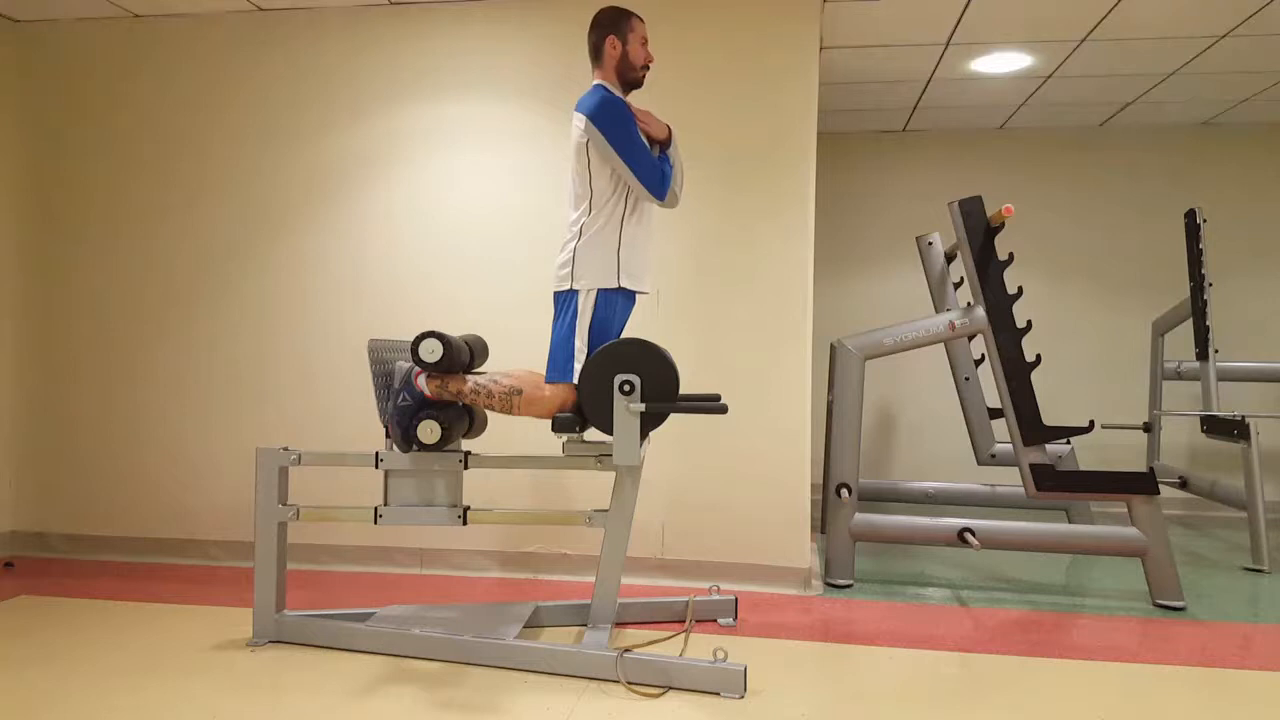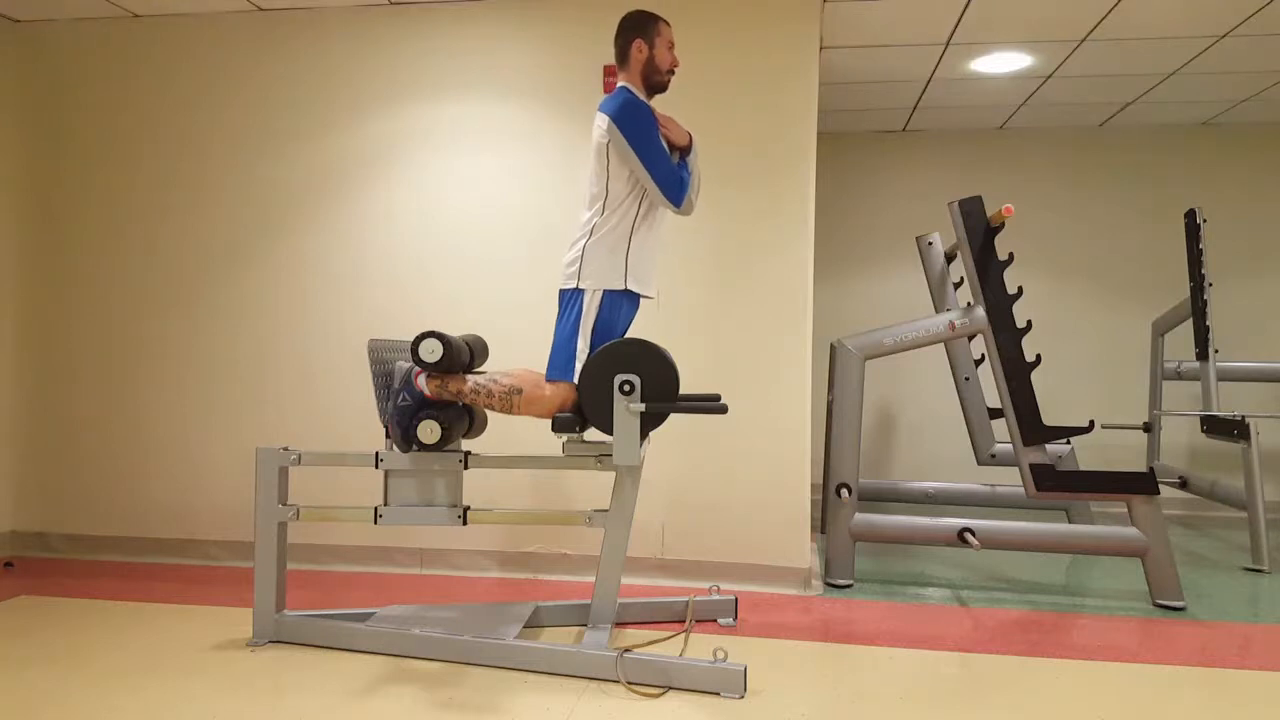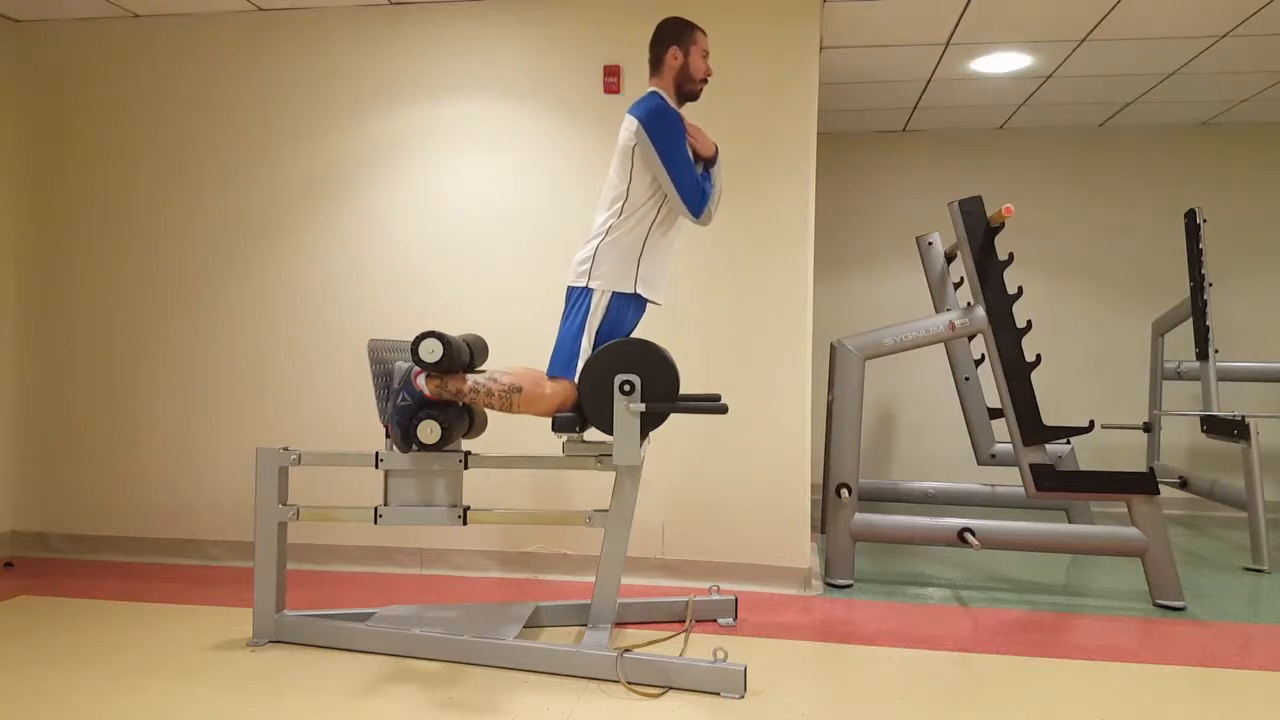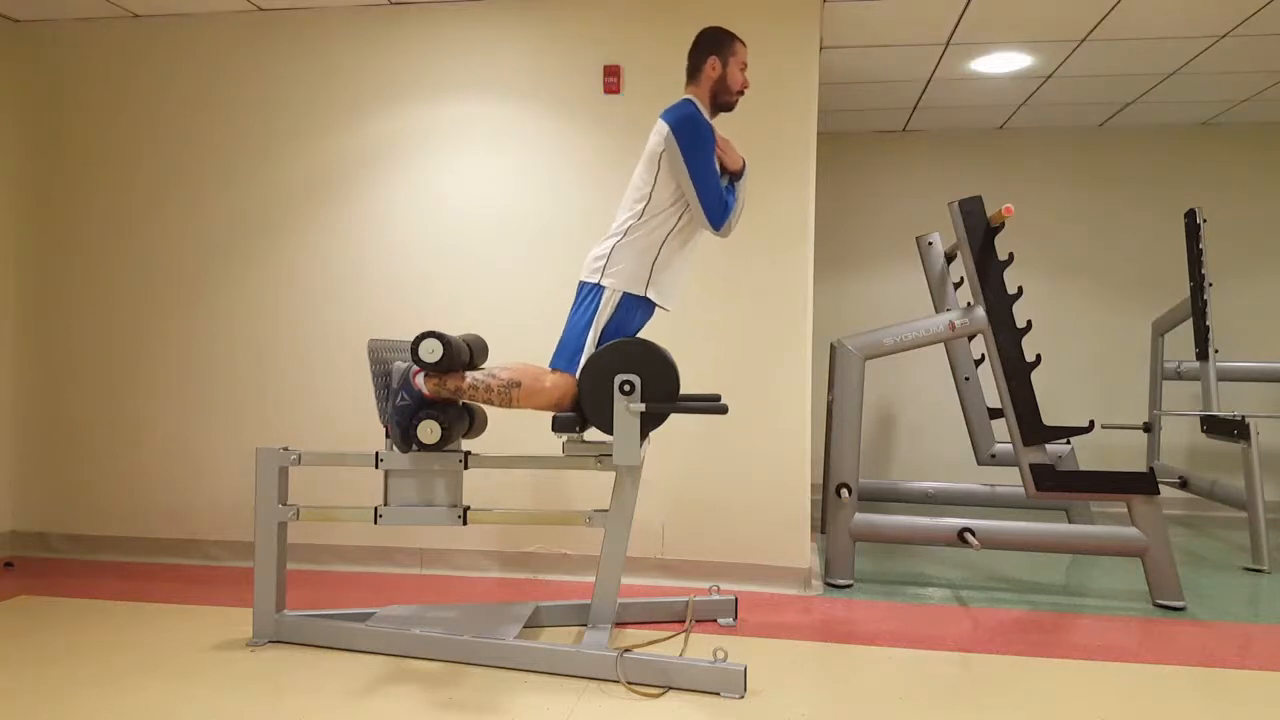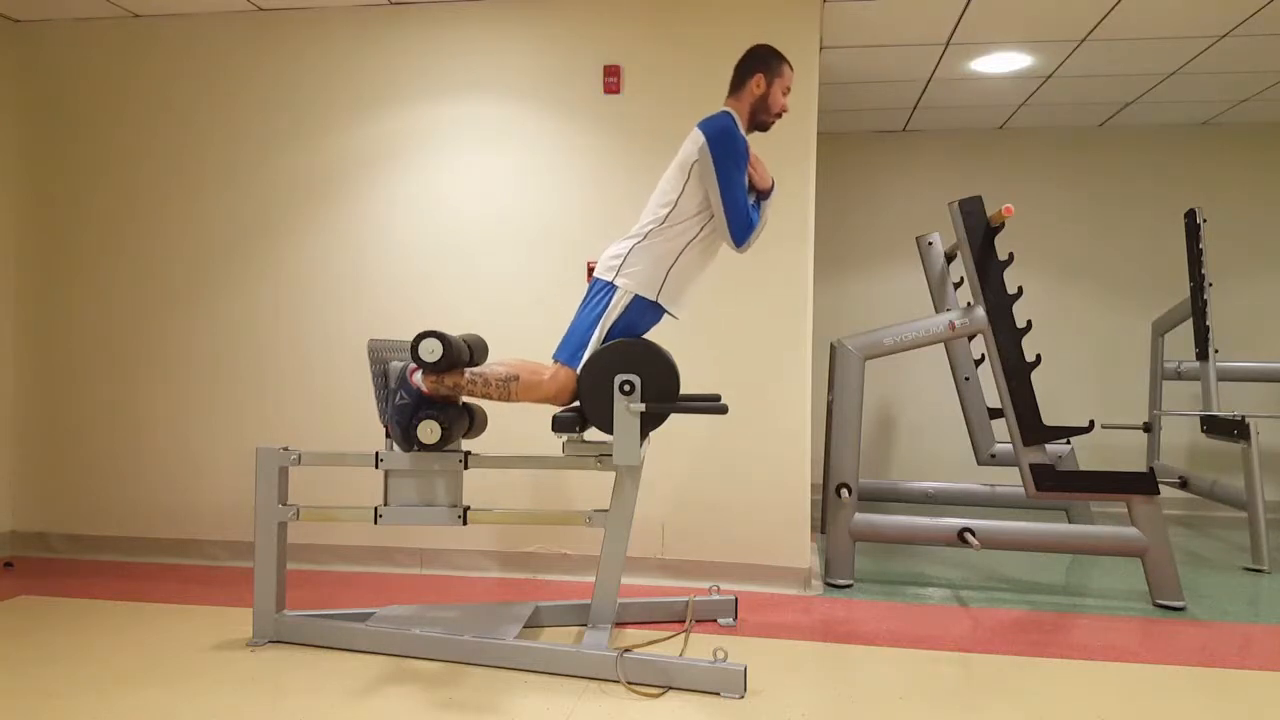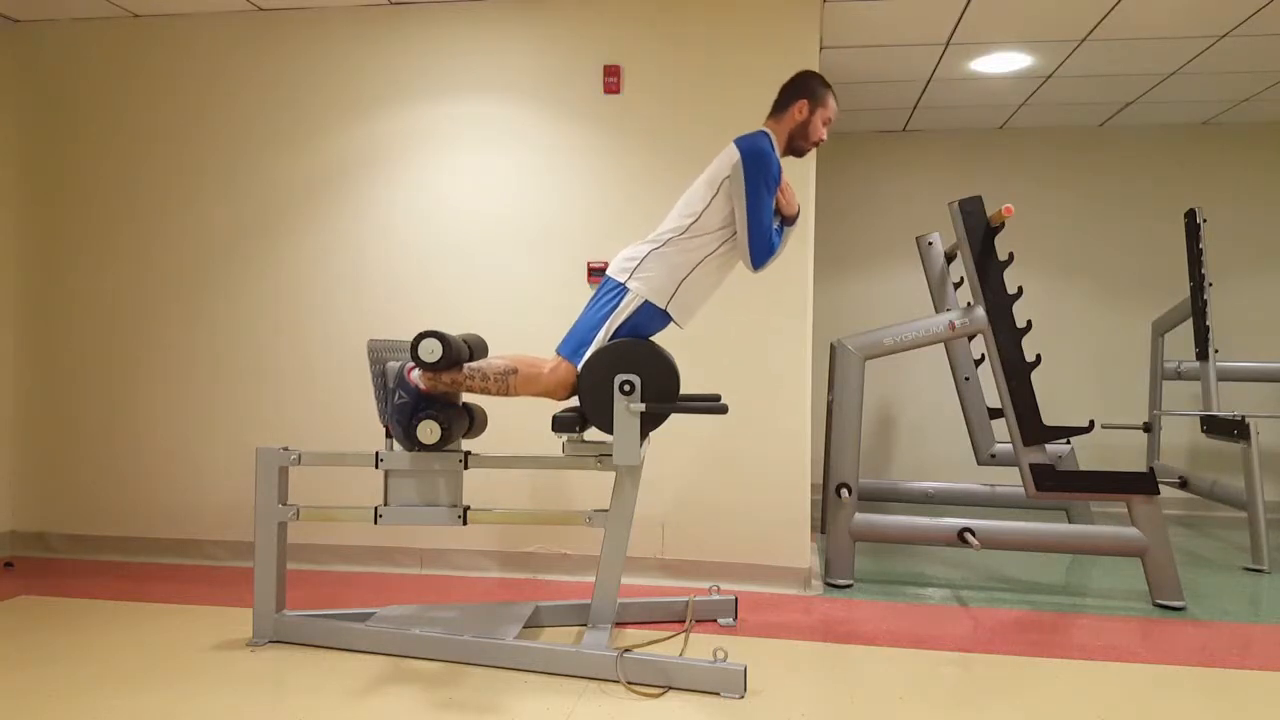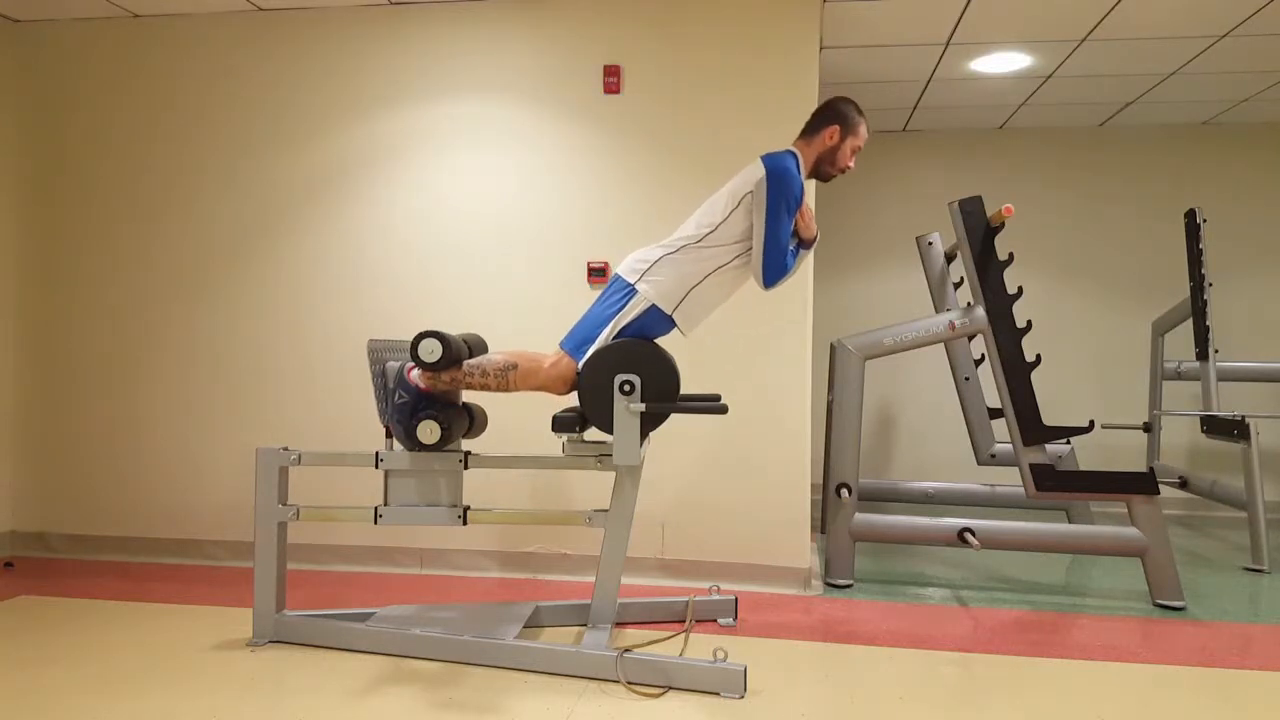
dt=0.5s
person 1, frame 1
left shoulder: (615, 111)
right shoulder: (606, 106)
left elbow: (672, 193)
right elbow: (661, 190)
left wrist: (664, 139)
right wrist: (661, 147)
left hip: (608, 277)
right hip: (594, 278)
left knee: (561, 389)
right knee: (559, 396)
left ankle: (436, 381)
right ankle: (423, 383)
person 1, frame 2
left shoulder: (633, 113)
right shoulder: (628, 109)
left elbow: (686, 200)
right elbow: (676, 196)
left wrist: (684, 146)
right wrist: (680, 153)
left hip: (615, 278)
right hip: (600, 278)
left knee: (559, 388)
right knee: (558, 395)
left ankle: (434, 380)
right ankle: (424, 384)
person 1, frame 3
left shoulder: (662, 120)
right shoulder: (658, 114)
left elbow: (705, 210)
right elbow: (696, 206)
left wrist: (708, 156)
right wrist: (703, 165)
left hip: (623, 282)
right hip: (609, 280)
left knee: (561, 386)
right knee: (560, 394)
left ankle: (437, 380)
right ankle: (424, 383)
person 1, frame 4
left shoulder: (694, 127)
right shoulder: (689, 121)
left elbow: (725, 222)
right elbow: (717, 219)
left wrist: (735, 171)
right wrist: (730, 177)
left hip: (632, 284)
right hip: (620, 280)
left knee: (563, 386)
right knee: (559, 389)
left ankle: (430, 379)
right ankle: (421, 382)
person 1, frame 5
left shoulder: (724, 138)
right shoulder: (725, 134)
left elbow: (742, 235)
right elbow: (738, 235)
left wrist: (762, 191)
right wrist: (759, 194)
left hip: (642, 287)
right hip: (633, 282)
left knee: (564, 380)
right knee: (559, 383)
left ankle: (437, 377)
right ankle: (423, 380)
person 1, frame 6
left shoulder: (756, 157)
right shoulder: (759, 154)
left elbow: (759, 248)
right elbow: (756, 255)
left wrist: (788, 217)
right wrist: (784, 217)
left hip: (645, 288)
right hip: (645, 287)
left knee: (562, 377)
right knee: (558, 378)
left ankle: (435, 373)
right ankle: (420, 379)
person 1, frame 7
left shoulder: (779, 173)
right shoulder: (783, 173)
left elbow: (772, 267)
right elbow: (770, 273)
left wrist: (803, 240)
right wrist: (805, 239)
left hip: (653, 290)
right hip: (653, 291)
left knee: (560, 374)
right knee: (557, 372)
left ankle: (438, 372)
right ankle: (419, 378)
